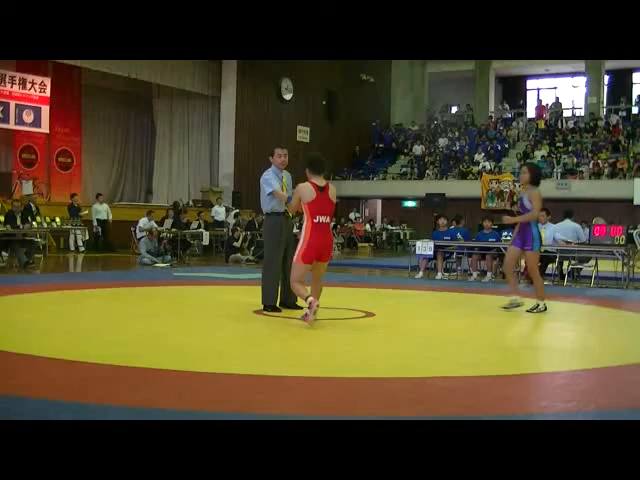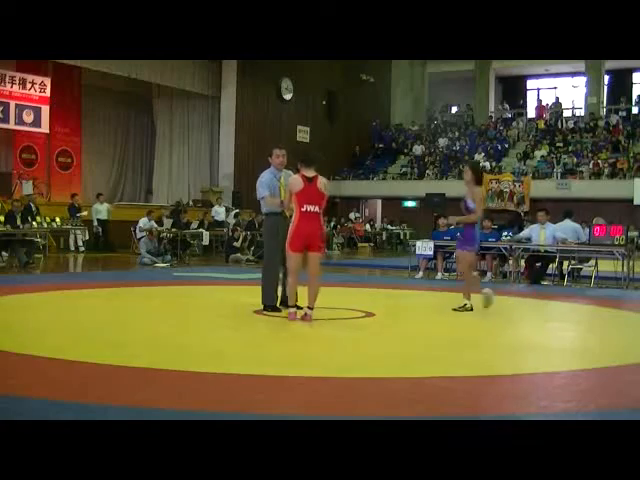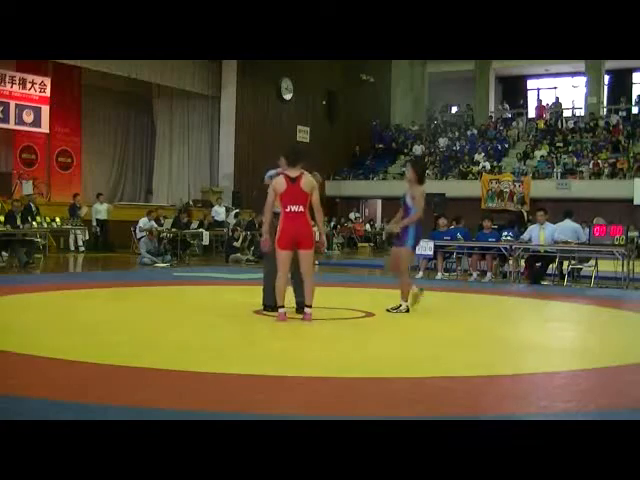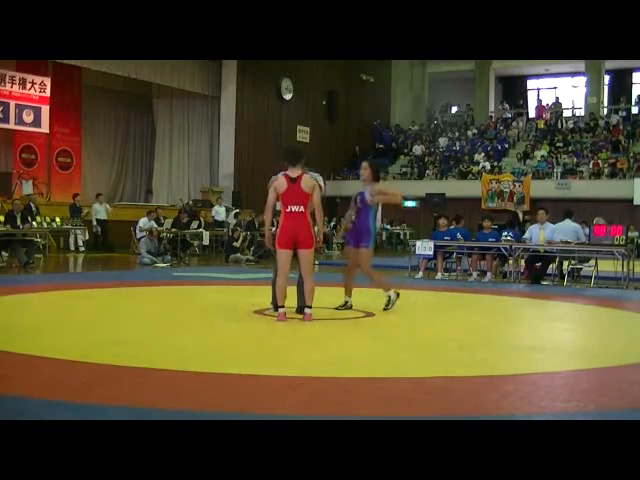
dt=0.5s
person 1, frame 1
left shoulder: (302, 188)
right shoulder: (332, 190)
left elbow: (291, 210)
left hip: (309, 241)
right hip: (327, 241)
left knee: (296, 282)
right knee: (317, 279)
left ankle: (311, 302)
right ankle: (309, 311)
person 1, frame 2
left shoulder: (293, 180)
right shoulder: (324, 182)
left elbow: (287, 206)
left hip: (298, 230)
right hip: (317, 231)
left knee: (292, 273)
right knee: (314, 275)
left ankle: (291, 310)
right ankle: (309, 311)
person 1, frame 3
left shoulder: (276, 181)
right shoulder: (310, 181)
left elbow: (268, 210)
right elbow: (317, 209)
left wrist: (265, 233)
right wrist: (322, 233)
left hip: (285, 229)
right hip: (304, 229)
left knee: (282, 273)
right knee: (307, 274)
left ankle: (281, 311)
right ankle: (308, 311)
person 1, frame 4
left shoulder: (278, 181)
right shoulder: (311, 181)
left elbow: (268, 208)
right elbow: (318, 209)
left wrist: (267, 231)
right wrist: (320, 231)
left hip: (285, 229)
right hip: (304, 229)
left knee: (282, 273)
right knee: (307, 274)
left ankle: (281, 311)
right ankle: (308, 311)
person 2, frame 1
left shoulder: (288, 176)
right shoulder: (268, 176)
right elbow: (278, 193)
right wrist: (293, 199)
left hip: (287, 219)
right hip: (274, 220)
left knee: (289, 261)
right knee: (273, 262)
left ankle: (288, 299)
right ankle: (269, 303)
person 2, frame 2
left shoulder: (289, 175)
right shoulder: (265, 177)
right elbow: (266, 200)
right wrist: (282, 203)
left hip: (287, 219)
right hip: (273, 220)
right knee: (272, 262)
left ankle: (287, 299)
right ankle: (269, 302)
person 2, frame 3
right shoulder: (274, 175)
right elbow: (268, 181)
right wrist: (277, 174)
right hip: (276, 220)
left knee: (298, 263)
right knee: (272, 262)
left ankle: (301, 302)
right ankle: (269, 302)
person 2, frame 4
left shoulder: (315, 178)
right shoulder: (284, 176)
left elbow: (320, 191)
right elbow: (272, 186)
right wrist: (274, 182)
left ankle: (302, 304)
right ankle: (277, 301)
person 3, frame 1
left shoulder: (534, 193)
right shoulder: (523, 192)
left elbow: (534, 214)
left wrist: (513, 219)
right wrist: (514, 235)
left hip: (531, 235)
right hip: (520, 234)
left knee: (533, 271)
right knee: (507, 266)
left ankle: (541, 303)
right ankle: (516, 298)
person 3, frame 2
left shoulder: (477, 192)
right shoulder: (468, 191)
left elbow: (478, 216)
left wrist: (457, 219)
left hip: (472, 235)
right hip: (464, 234)
left knee: (464, 271)
right knee: (461, 270)
left ankle: (485, 291)
right ankle: (467, 302)
person 3, frame 3
left shoulder: (418, 191)
right shoulder: (409, 190)
left elbow: (418, 213)
left wrist: (400, 224)
right wrist: (392, 223)
left hip: (410, 233)
right hip: (403, 233)
left knee: (402, 270)
right knee: (393, 266)
left ankle: (404, 304)
right ankle: (415, 289)
person 3, frame 4
left shoulder: (376, 188)
right shoulder: (360, 190)
left elbow: (398, 199)
right elbow: (352, 211)
left wrist: (379, 199)
right wrist: (344, 226)
left hip: (367, 233)
right hip: (354, 231)
left knee: (365, 269)
right knee: (349, 268)
left ankle: (390, 293)
right ankle: (347, 301)
